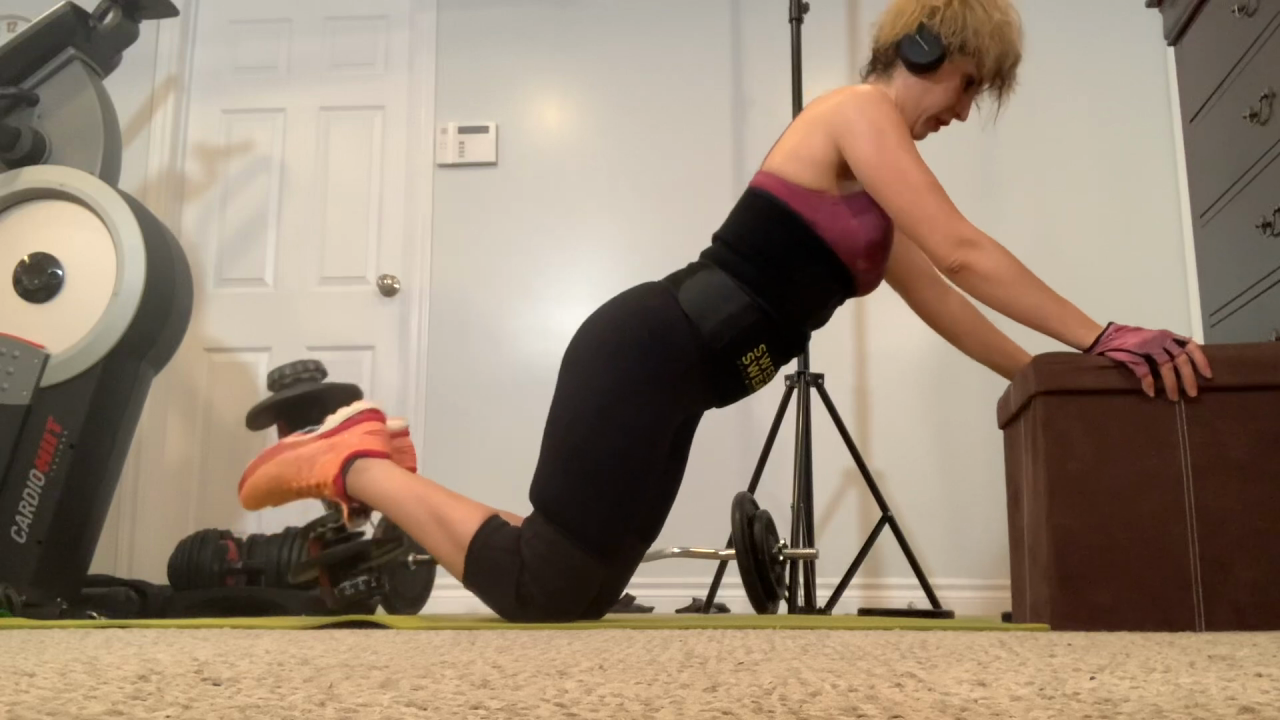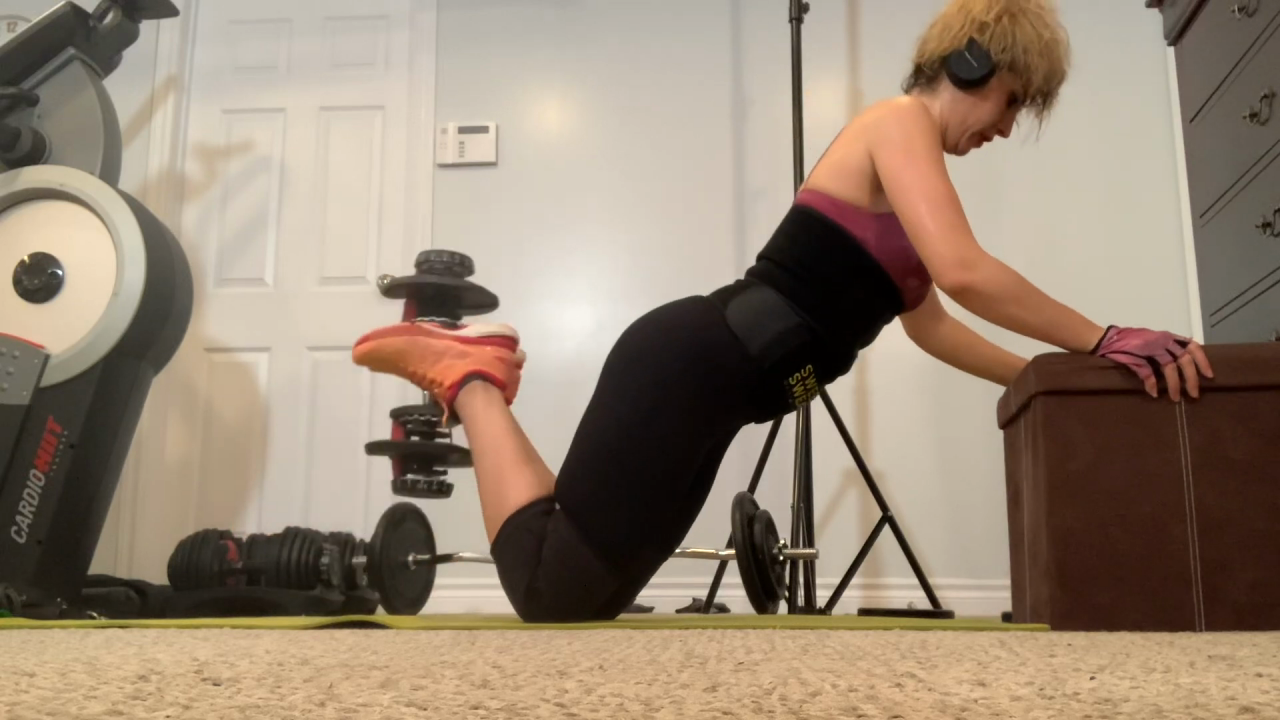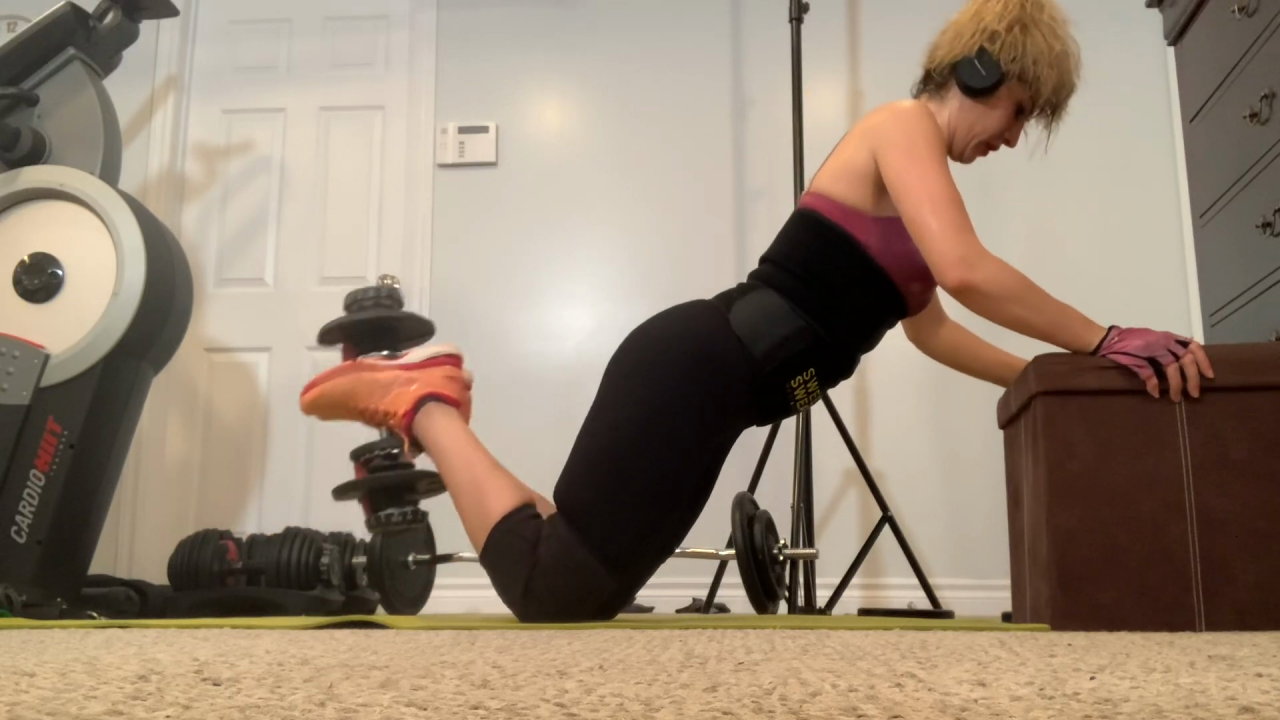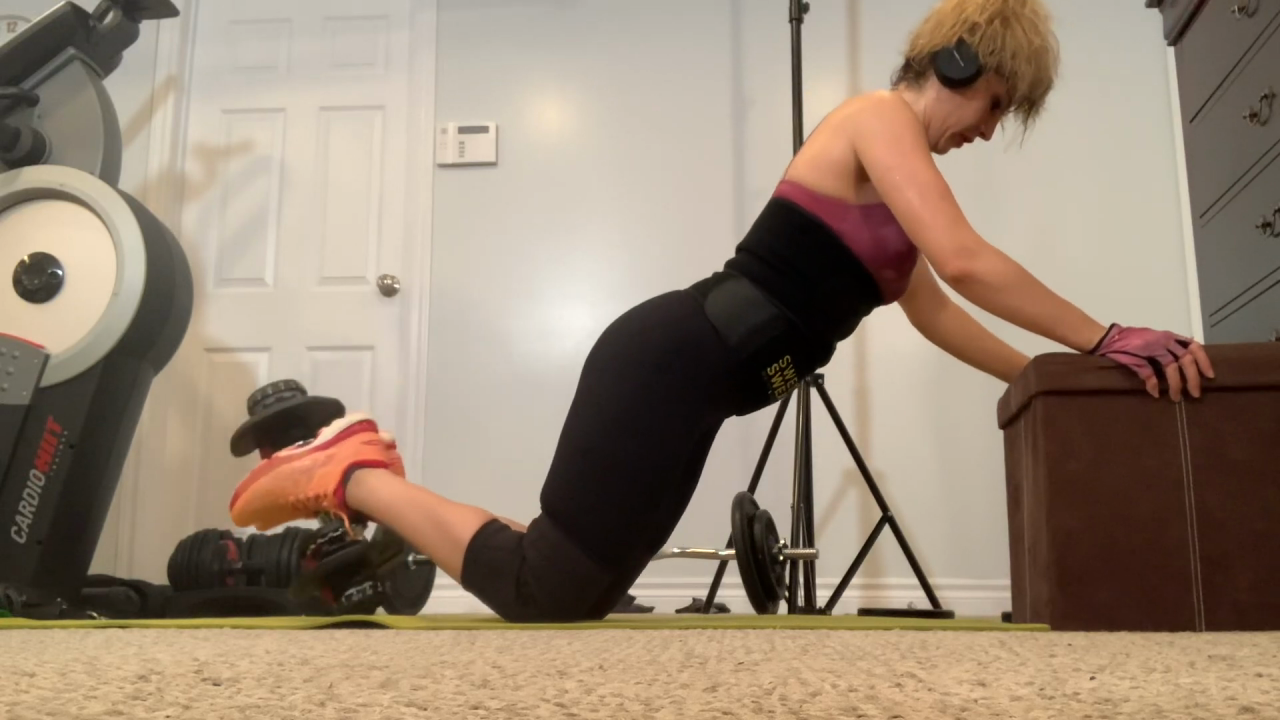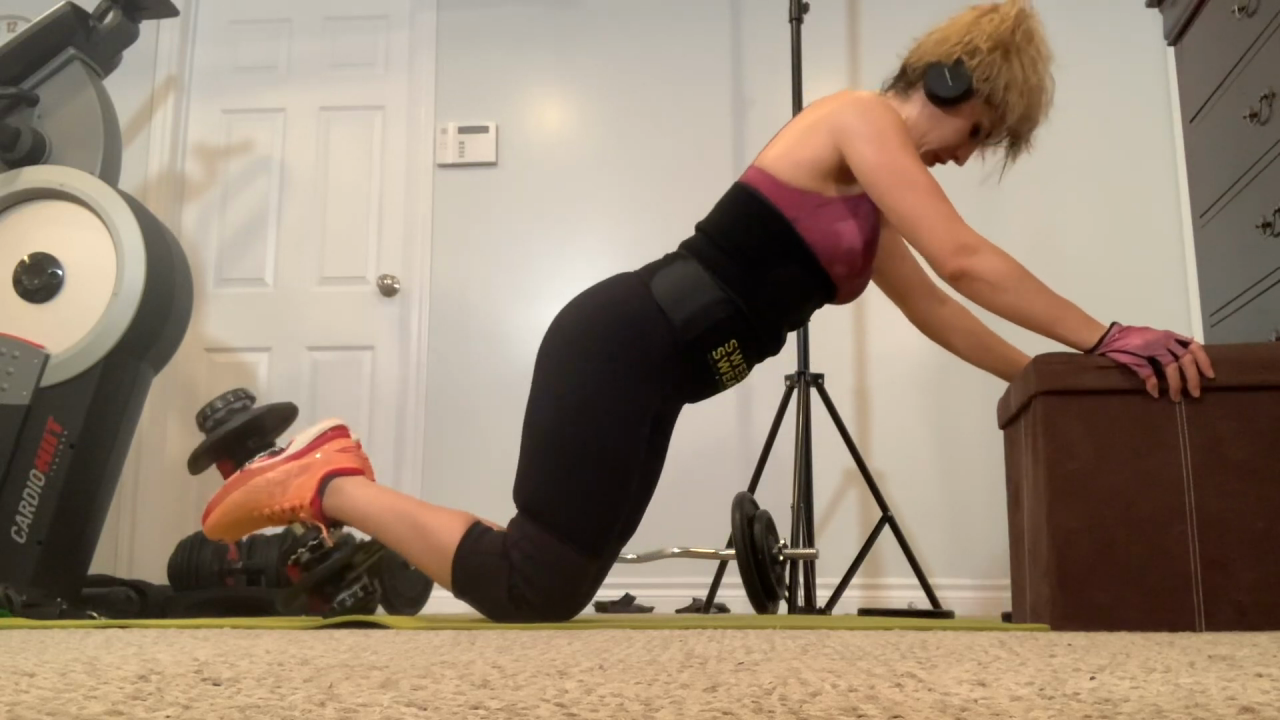
dt=0.7s
person 1, frame 1
left shoulder: (870, 184)
right shoulder: (857, 114)
left elbow: (936, 297)
right elbow: (963, 253)
right wrist: (1100, 338)
left hip: (669, 377)
right hip: (647, 356)
left knee: (576, 595)
right knee: (541, 595)
left ankle: (375, 466)
right ankle: (353, 462)
person 1, frame 2
left shoulder: (909, 171)
right shoulder: (899, 123)
left elbow: (929, 322)
right elbow: (963, 272)
right wrist: (1105, 341)
left hip: (708, 383)
right hip: (689, 366)
left knee: (590, 593)
right knee: (554, 592)
left ankle: (479, 382)
right ankle: (470, 375)
person 1, frame 3
left shoulder: (910, 175)
right shoulder: (902, 126)
left elbow: (931, 327)
right elbow: (967, 271)
right wrist: (1104, 342)
left hip: (710, 388)
right hip: (693, 375)
left knee: (584, 594)
right knee: (553, 592)
left ankle: (435, 409)
right ankle: (424, 401)
person 1, frame 4
left shoulder: (893, 177)
right shoulder: (879, 118)
left elbow: (935, 311)
right elbow: (964, 260)
right wrist: (1107, 339)
left hip: (688, 380)
right hip: (671, 365)
left knee: (576, 590)
right knee: (543, 596)
left ankle: (378, 480)
right ankle: (351, 475)
person 1, frame 5
left shoulder: (865, 199)
right shoulder: (860, 117)
left elbow: (932, 307)
right elbow: (962, 258)
right wrist: (1104, 339)
left hip: (647, 374)
right hip: (619, 348)
left knee: (546, 582)
right knee: (532, 592)
left ankle: (348, 494)
right ankle: (325, 484)
